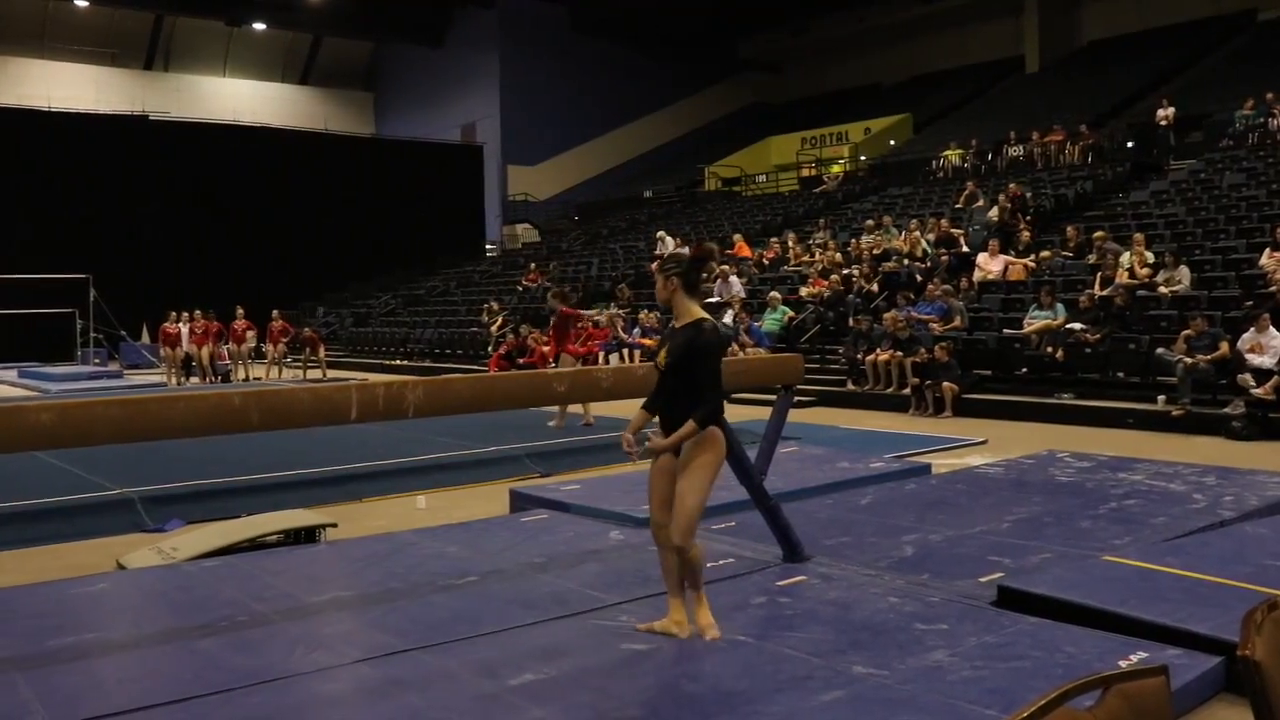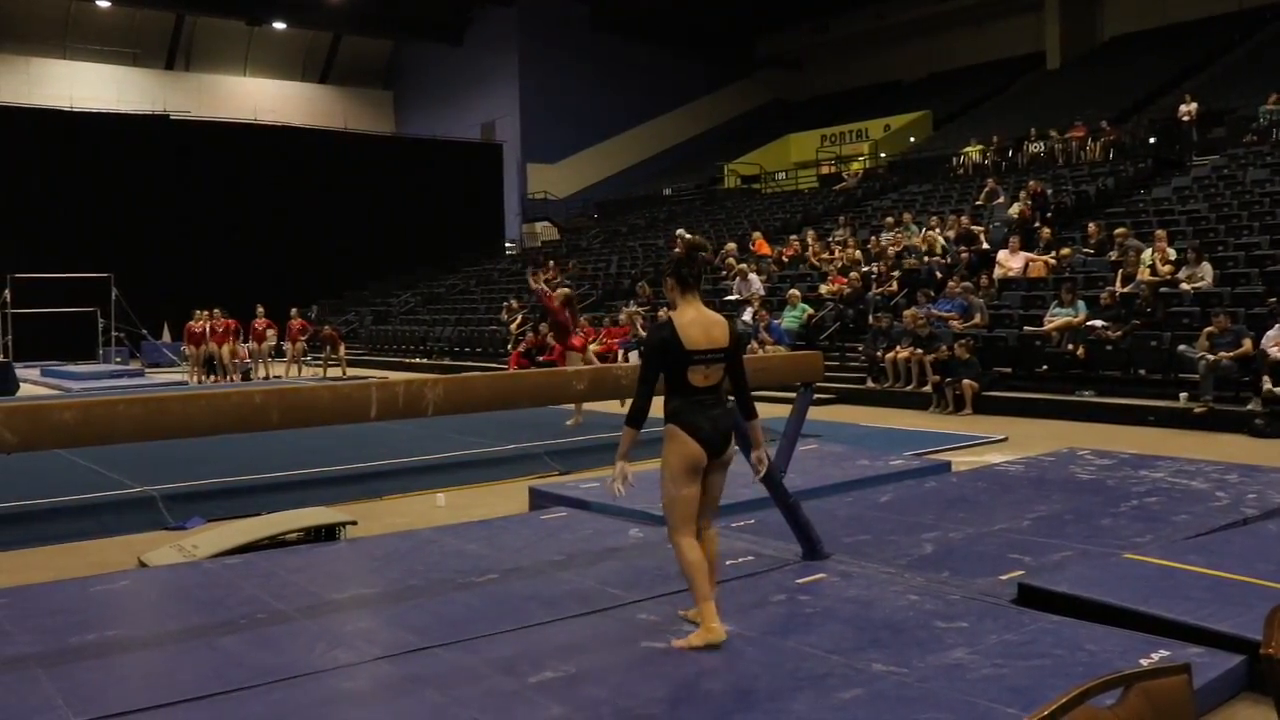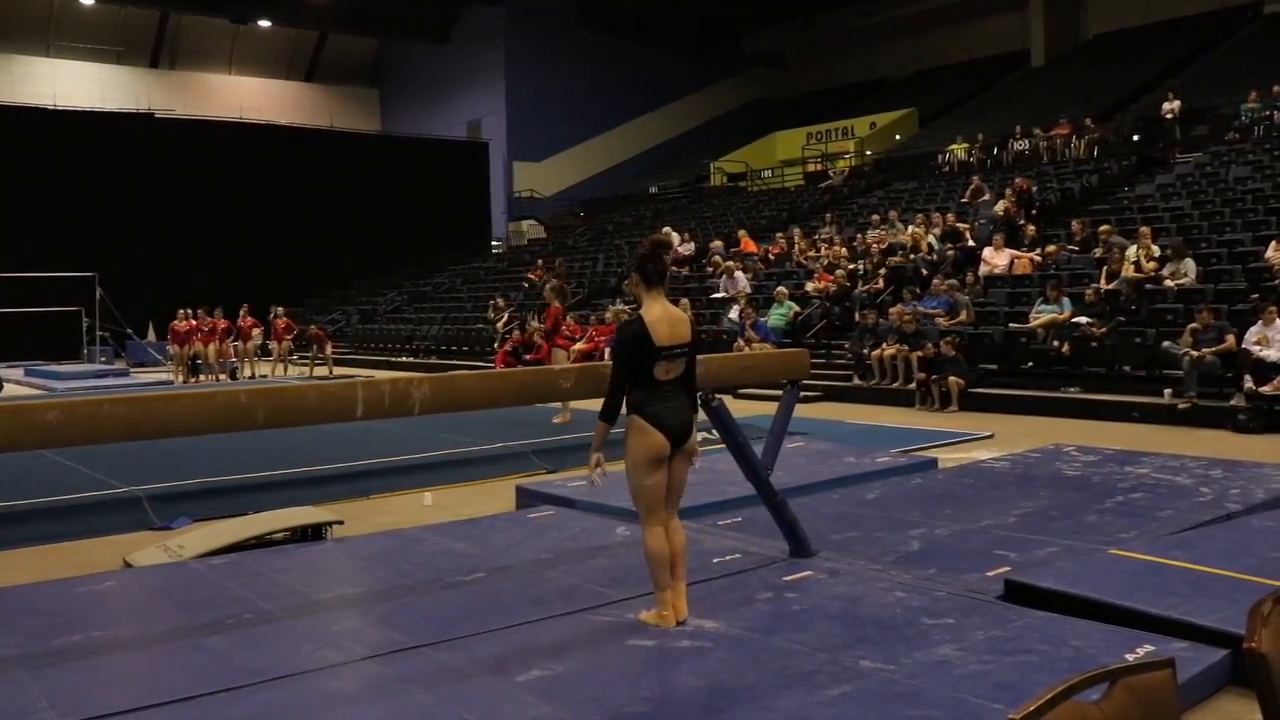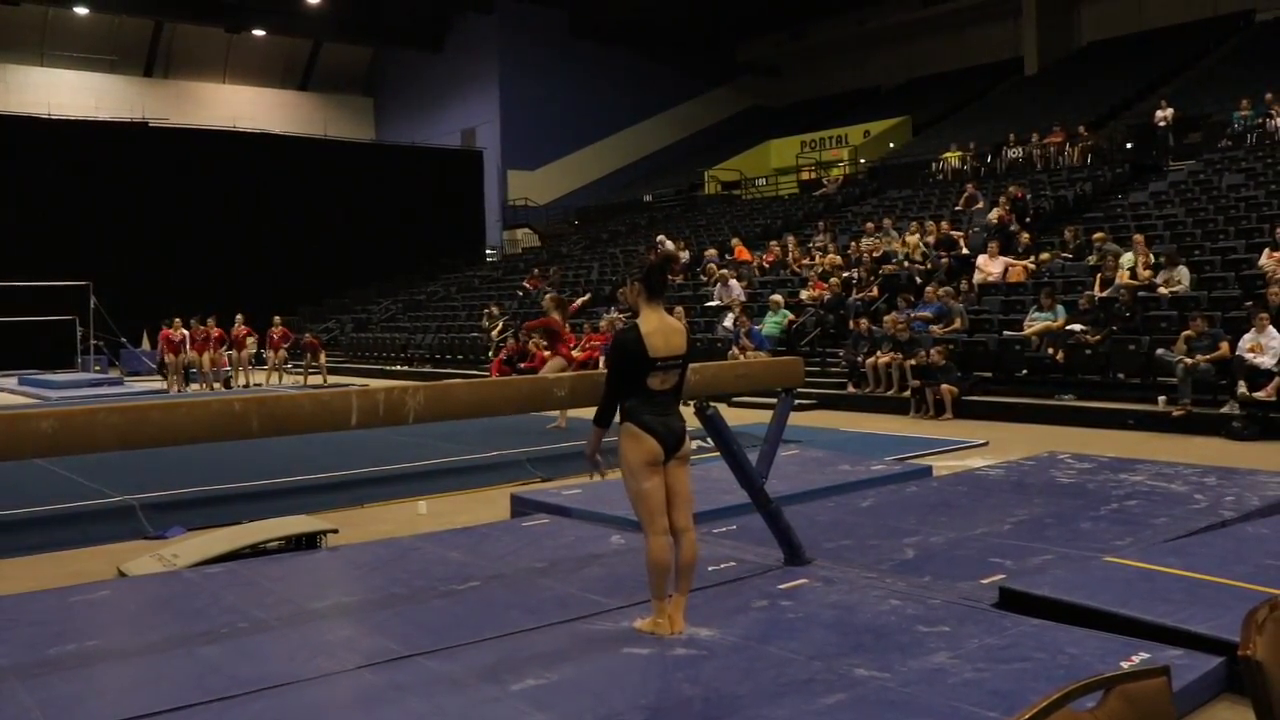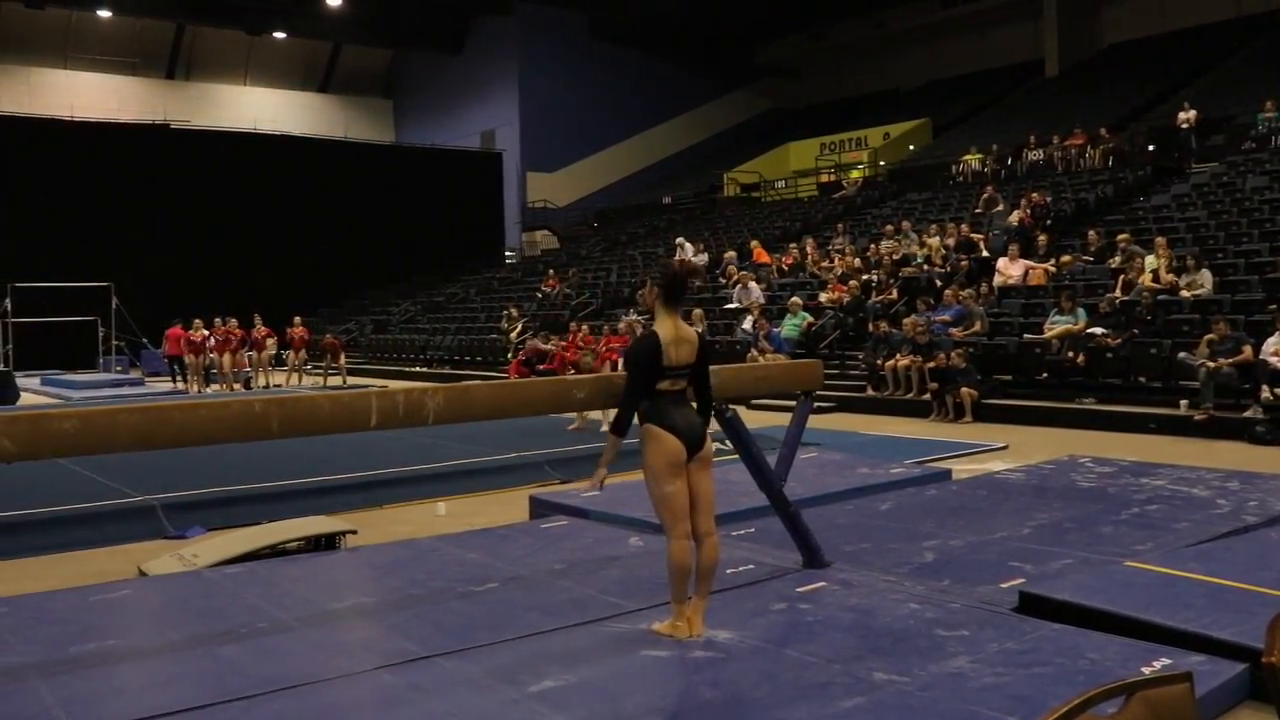
dt=1s
person 1, frame 1
left shoulder: (705, 333)
right shoulder: (674, 331)
left elbow: (712, 406)
left wrist: (670, 443)
right wrist: (633, 427)
left hip: (701, 442)
right hip: (672, 443)
left knee: (681, 536)
right knee: (661, 530)
left ankle: (700, 605)
right ankle: (676, 616)
person 1, frame 2
left shoulder: (663, 332)
right shoulder: (726, 327)
left elbow: (643, 399)
right elbow: (742, 390)
left wrist: (621, 457)
right wrist: (758, 444)
left hip: (685, 434)
right hip: (721, 431)
left knee: (682, 533)
right knee: (704, 525)
left ankle: (710, 624)
right ankle: (705, 608)
person 1, frame 3
left shoulder: (632, 329)
right shoulder: (687, 322)
left elbow: (617, 392)
left wrist: (596, 447)
left hip: (648, 426)
right hip: (682, 422)
left knee: (652, 520)
right knee: (670, 515)
left ankle: (664, 610)
right ankle: (680, 601)
person 1, frame 4
left shoulder: (628, 337)
right shoulder: (683, 332)
left elbow: (611, 398)
left wrist: (593, 447)
left hip: (642, 434)
right hip: (676, 429)
left knee: (657, 530)
right knee: (683, 526)
left ankle: (661, 616)
right ankle: (679, 611)
person 1, frame 5
left shoulder: (646, 344)
right shoulder: (698, 340)
left elbow: (628, 407)
right elbow: (704, 396)
left wrist: (604, 464)
left hip: (662, 435)
right hip: (696, 430)
left knee: (679, 532)
right knee: (705, 529)
left ankle: (680, 619)
right ankle: (697, 613)
